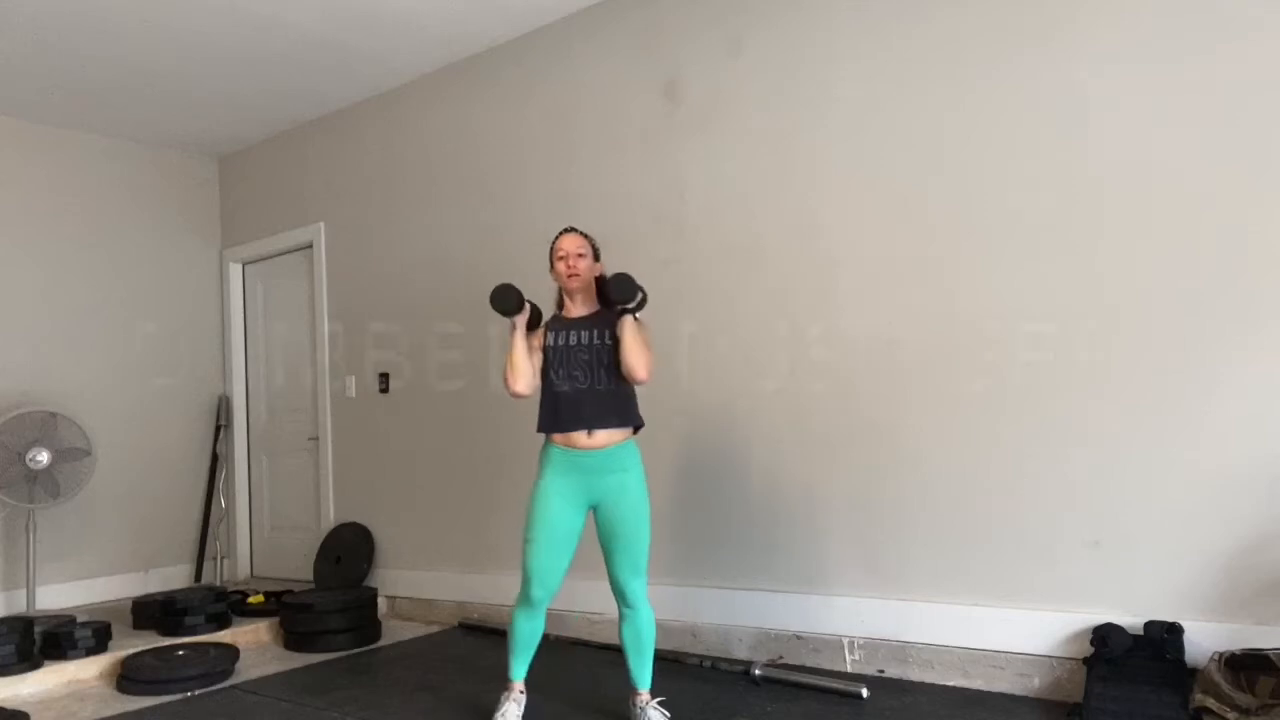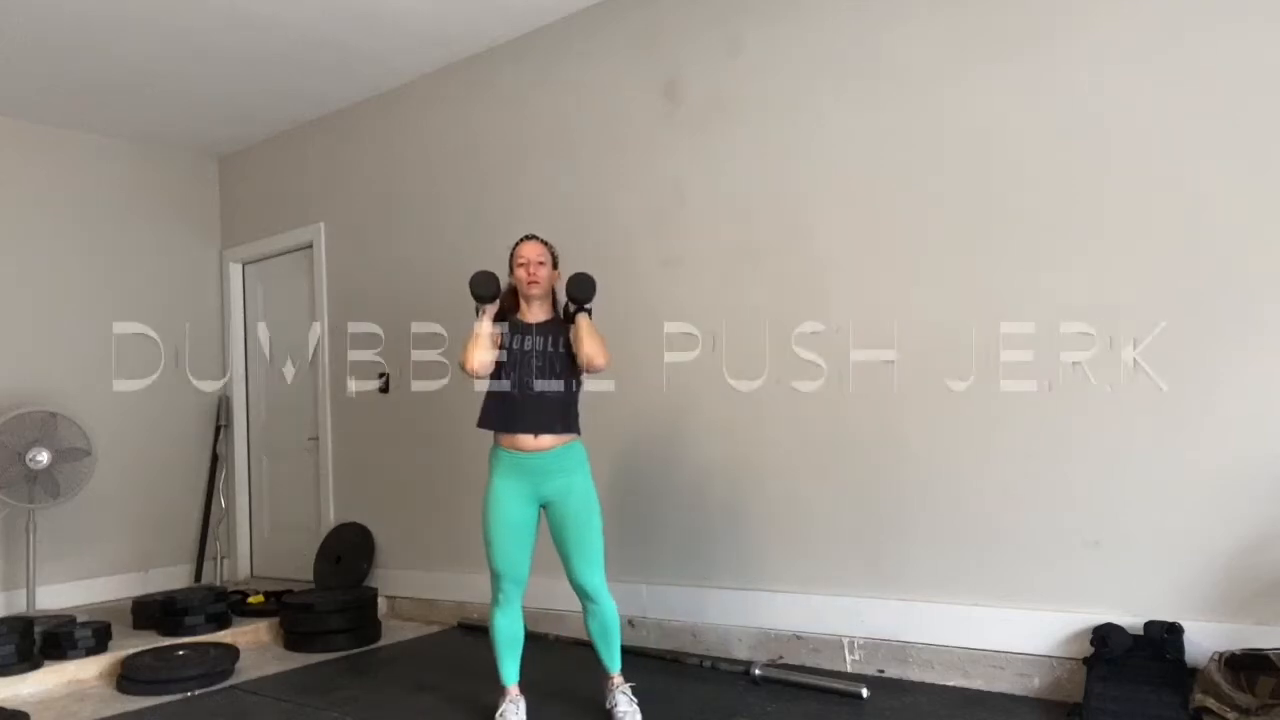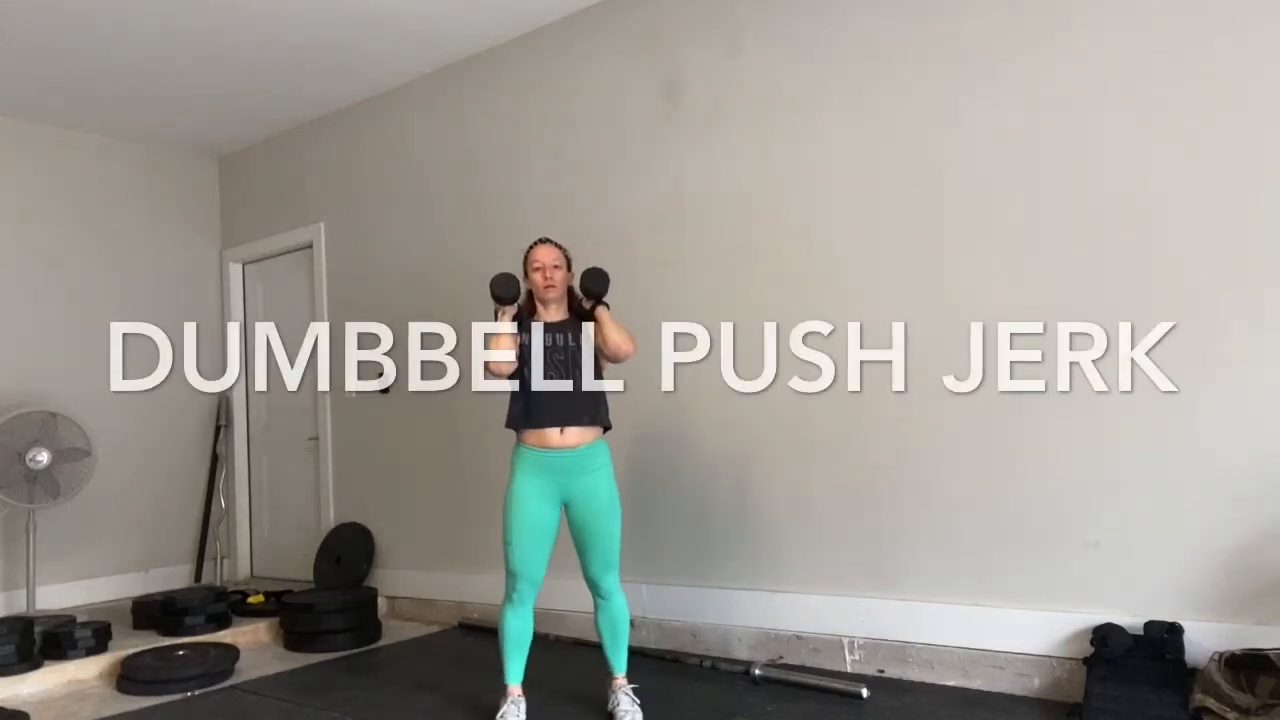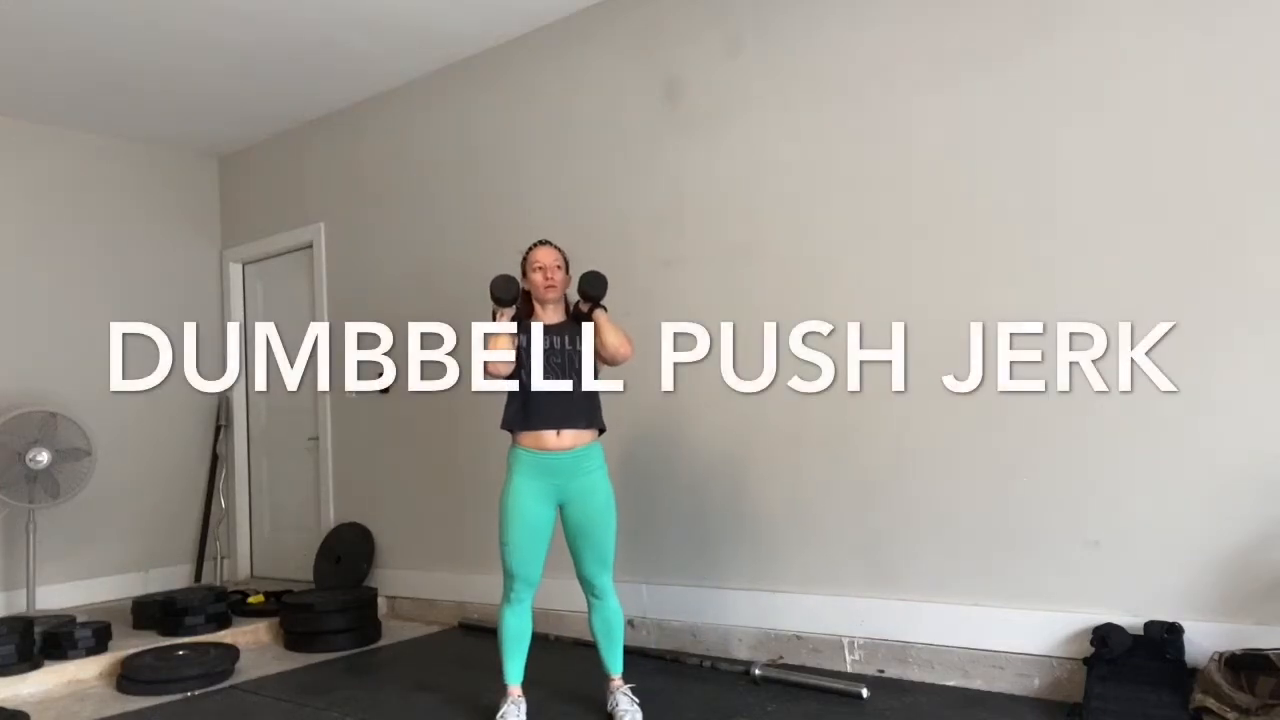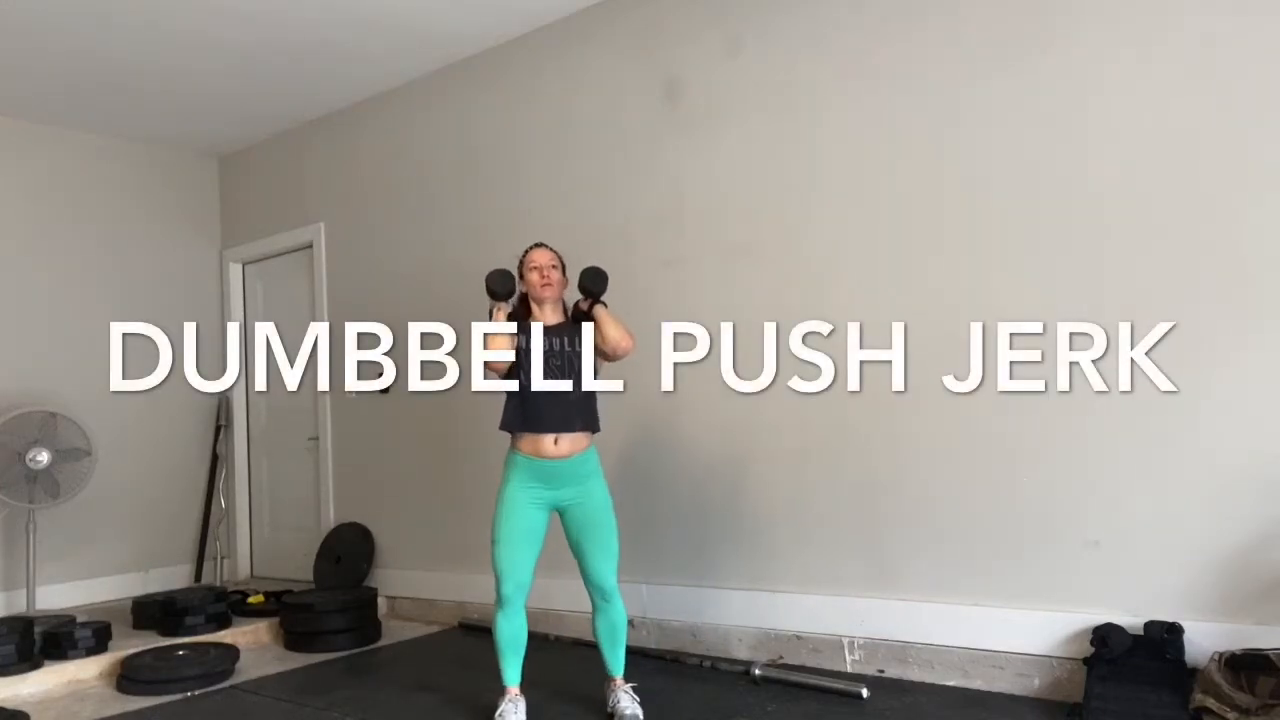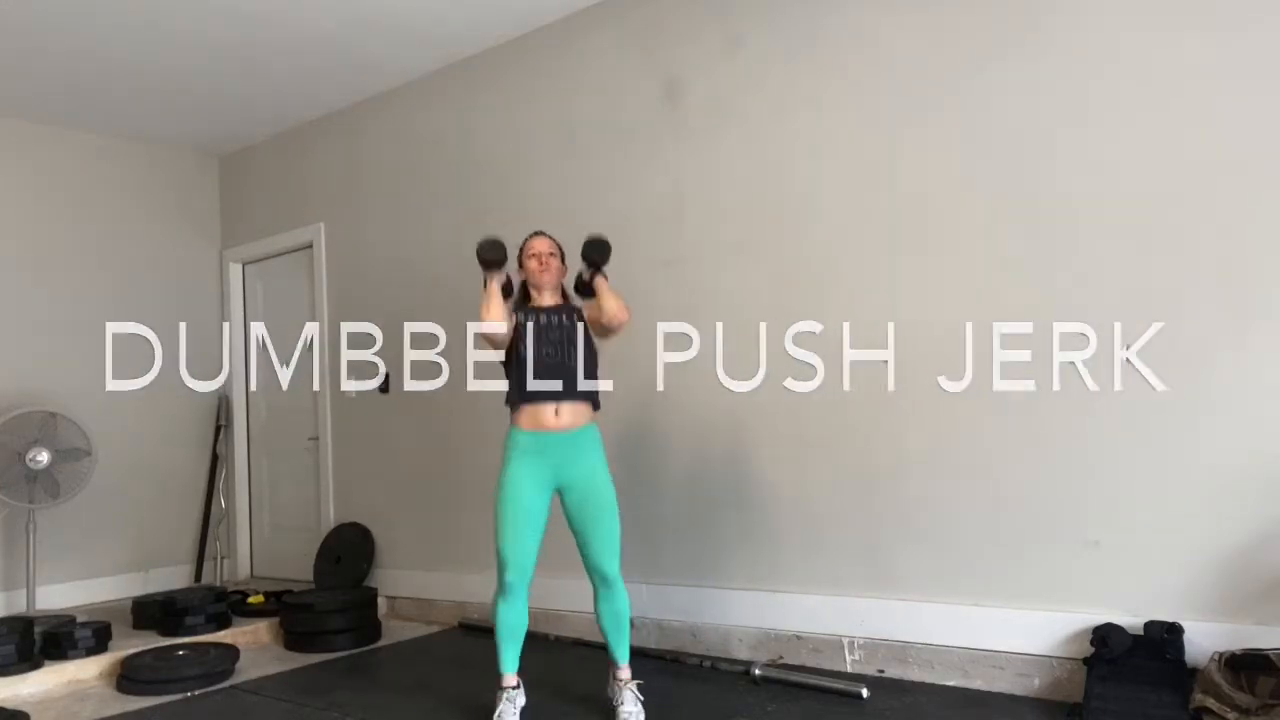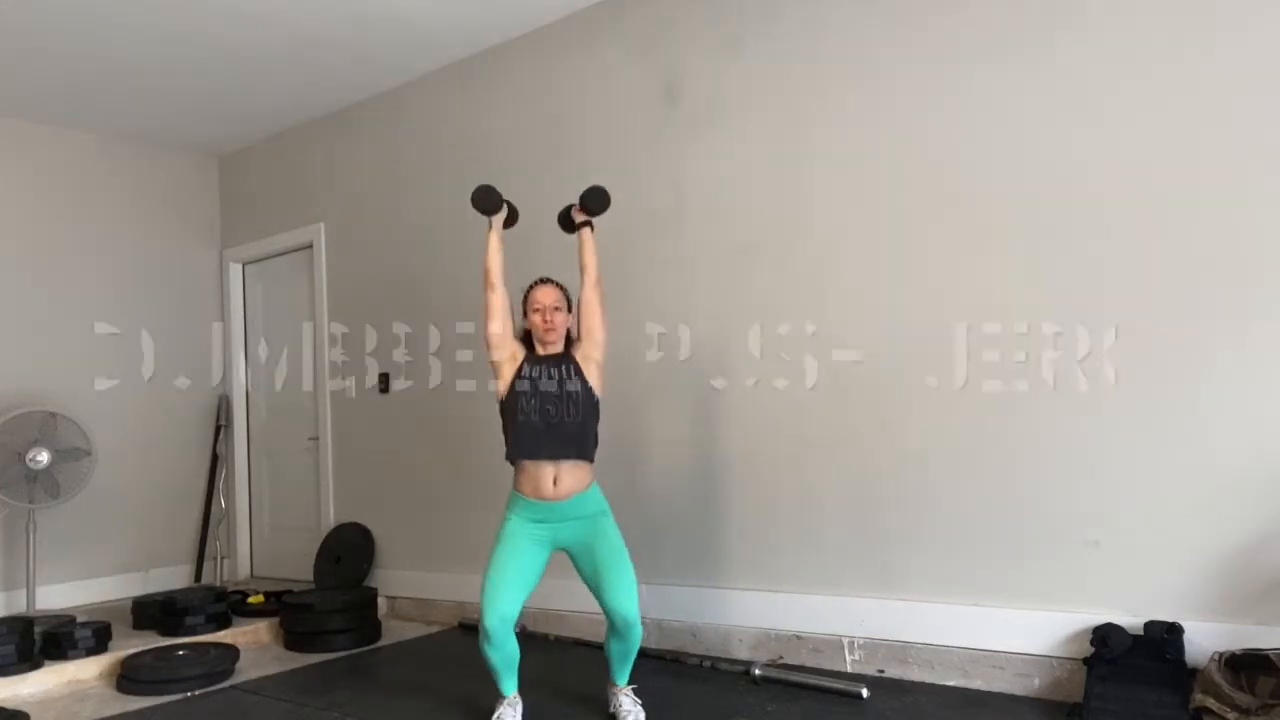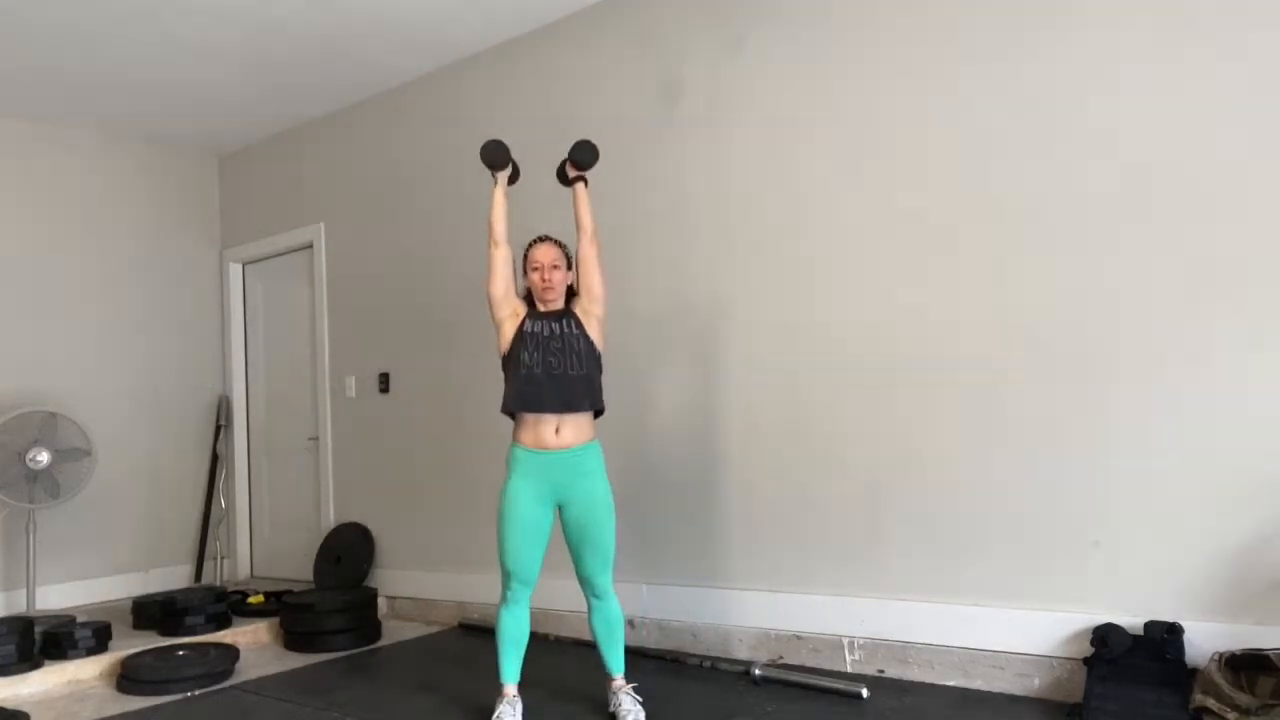
dt=0.5s
person 1, frame 1
left shoulder: (618, 322)
right shoulder: (545, 333)
left elbow: (640, 372)
right elbow: (519, 386)
left wrist: (626, 314)
right wrist: (517, 327)
left hip: (619, 466)
right hip: (561, 467)
left knee: (632, 592)
right knee: (536, 591)
person 1, frame 2
left shoulder: (571, 329)
right shoulder: (499, 331)
left elbow: (596, 361)
right elbow: (475, 366)
left wrist: (580, 313)
right wrist: (486, 313)
left hip: (566, 467)
right hip: (509, 470)
left knee: (591, 584)
right knee: (507, 588)
person 1, frame 3
left shoulder: (589, 329)
right shoulder: (518, 330)
left elbow: (624, 350)
right elbow: (498, 366)
left wrist: (598, 307)
right wrist: (505, 315)
left hip: (590, 466)
right hip: (533, 469)
left knee: (605, 582)
right knee: (521, 587)
person 1, frame 4
left shoulder: (585, 330)
right shoulder: (515, 331)
left elbow: (621, 352)
right elbow: (496, 367)
left wrist: (595, 309)
right wrist: (503, 316)
left hip: (585, 467)
right hip: (529, 469)
left knee: (599, 583)
right knee: (519, 587)
person 1, frame 5
left shoulder: (584, 331)
right shoulder: (513, 331)
left elbow: (622, 346)
right elbow: (496, 363)
left wrist: (596, 305)
right wrist: (500, 312)
left hip: (582, 474)
right hip: (526, 477)
left knee: (604, 585)
right knee: (510, 589)
person 1, frame 6
left shoulder: (583, 316)
right shoulder: (515, 321)
left elbow: (619, 318)
right elbow: (492, 325)
left wrist: (597, 282)
right wrist: (494, 284)
left hip: (583, 452)
right hip: (527, 454)
left knee: (606, 572)
right knee: (513, 578)
left ankle: (622, 678)
person 1, frame 7
left shoulder: (586, 361)
right shoulder: (511, 363)
left elbow: (592, 284)
right elbow: (494, 288)
left wrist: (585, 226)
right wrist: (495, 227)
left hip: (587, 513)
right hip: (526, 518)
left knee: (626, 615)
right knee: (495, 622)
person 1, frame 8
left shoulder: (586, 317)
right shoulder: (513, 320)
left elbow: (589, 241)
right elbow: (498, 246)
left wrist: (577, 183)
right wrist: (501, 184)
left hip: (584, 467)
right hip: (527, 469)
left knee: (598, 585)
right knee: (517, 588)
